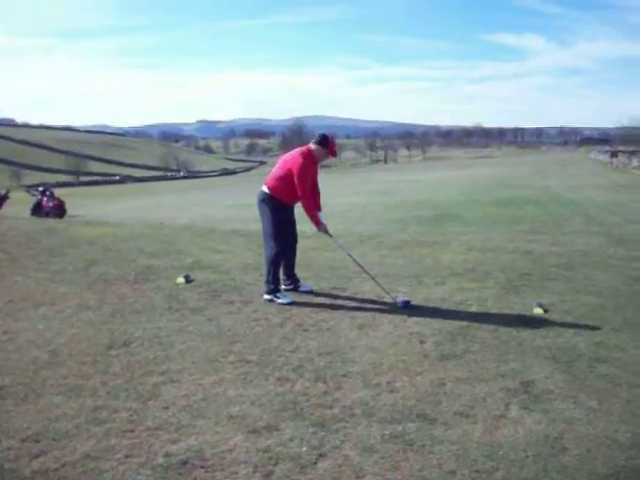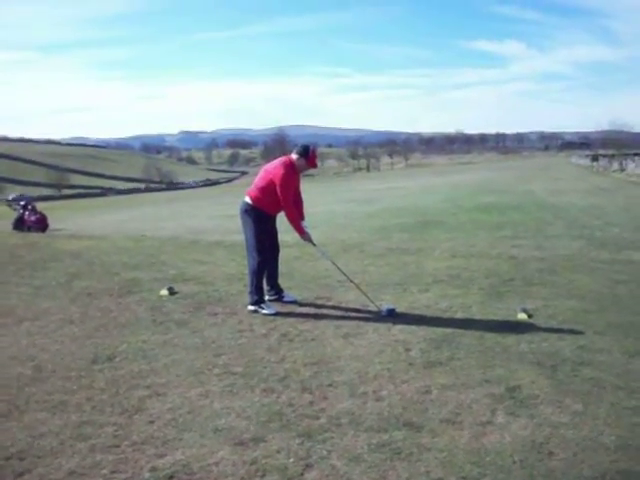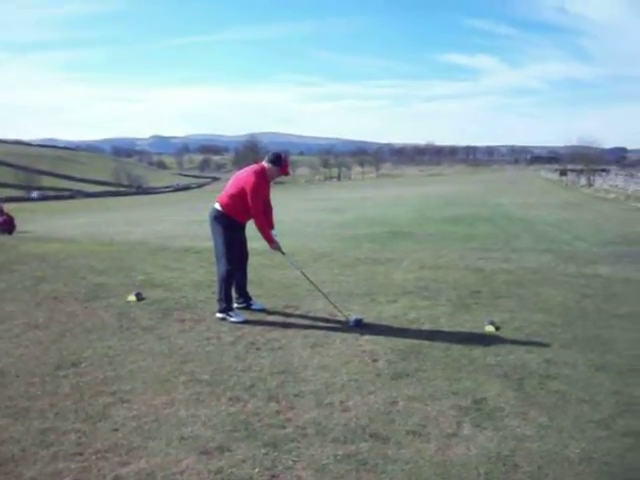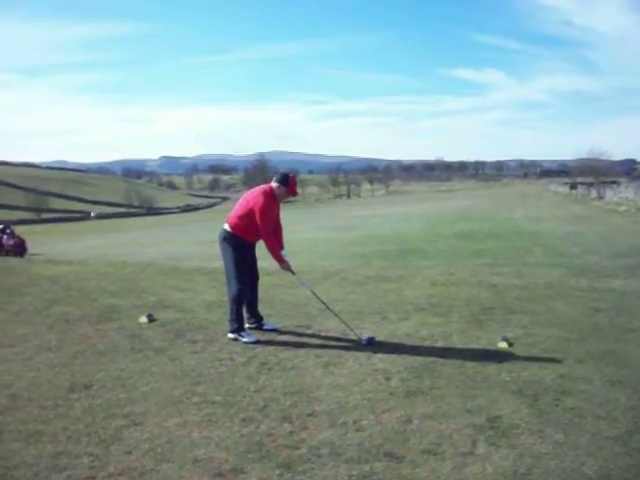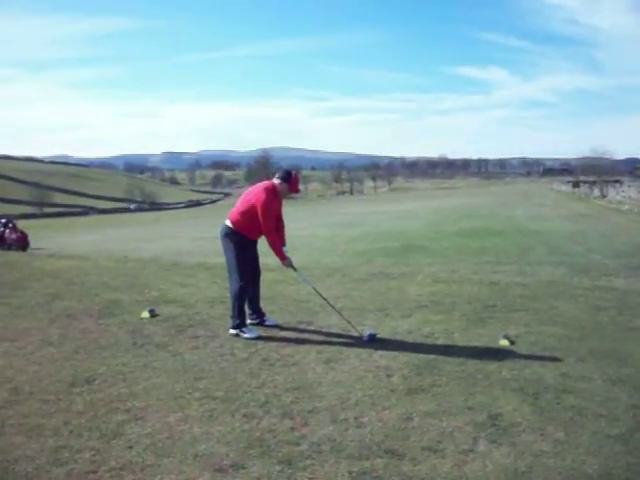
dt=1s
person 1, frame 1
left shoulder: (311, 160)
right shoulder: (301, 161)
left elbow: (313, 189)
right elbow: (304, 196)
left wrist: (319, 215)
right wrist: (317, 223)
left hip: (284, 202)
right hip: (271, 201)
left knee: (290, 241)
right knee: (276, 245)
left ankle: (290, 281)
right ankle: (271, 290)
person 1, frame 2
left shoulder: (292, 169)
right shoulder: (283, 172)
left elbow: (296, 198)
right elbow: (288, 206)
left wrist: (303, 223)
right wrist: (301, 232)
left hip: (266, 212)
right hip: (253, 211)
left knee: (272, 252)
right knee: (259, 256)
left ankle: (273, 291)
right ankle: (255, 301)
person 1, frame 3
left shoulder: (263, 178)
right shoulder: (254, 179)
left elbow: (266, 207)
right elbow: (257, 214)
left wrist: (272, 232)
right wrist: (270, 241)
left hip: (235, 220)
right hip: (223, 219)
left knee: (241, 260)
right knee: (228, 264)
left ankle: (242, 299)
right ankle: (224, 308)
person 1, frame 4
left shoulder: (272, 197)
right shoulder: (262, 200)
left elbow: (276, 227)
right elbow: (267, 235)
left wrist: (281, 252)
right wrist: (280, 260)
left hip: (245, 240)
right hip: (232, 239)
left knee: (252, 280)
right knee: (238, 284)
left ankle: (253, 320)
right ankle: (235, 329)
person 1, frame 5
left shoulder: (275, 194)
right shoulder: (264, 196)
left elbow: (278, 223)
right elbow: (269, 232)
left wrist: (283, 248)
right wrist: (282, 257)
left hip: (247, 236)
right hip: (234, 235)
left knee: (253, 276)
right knee: (240, 280)
left ankle: (255, 315)
right ankle: (237, 325)
